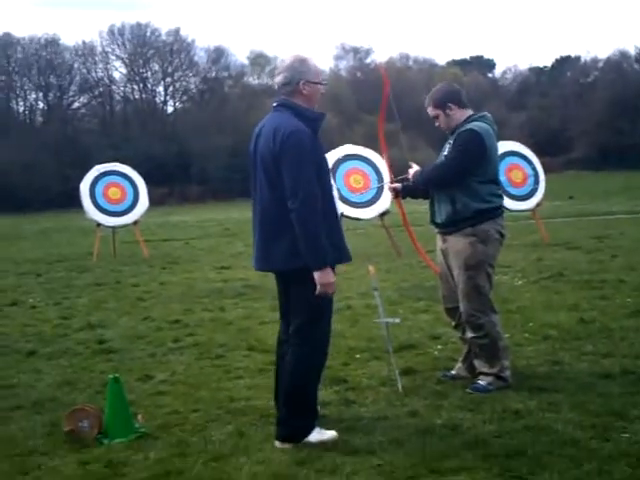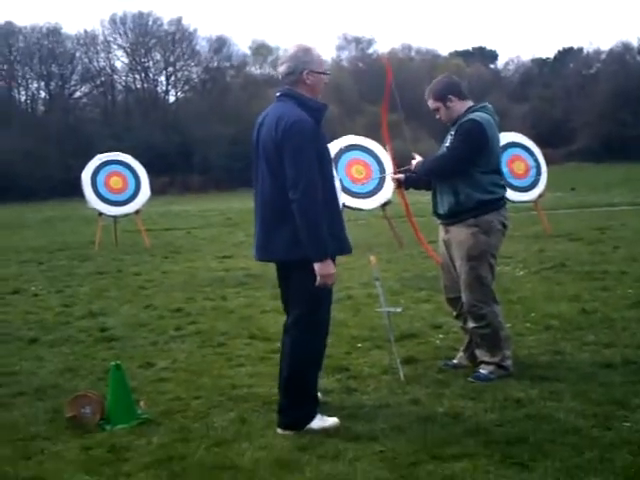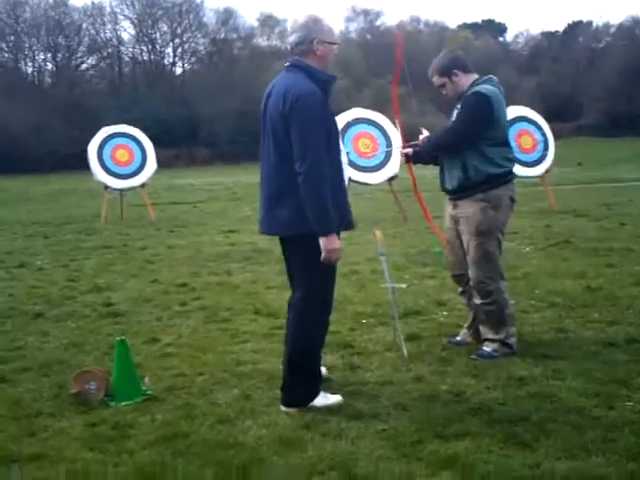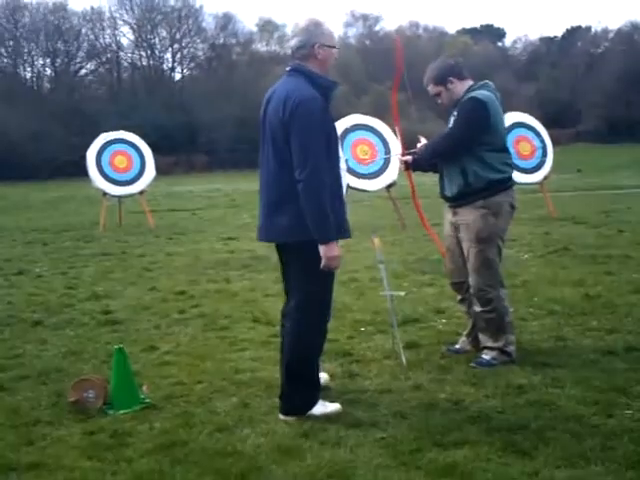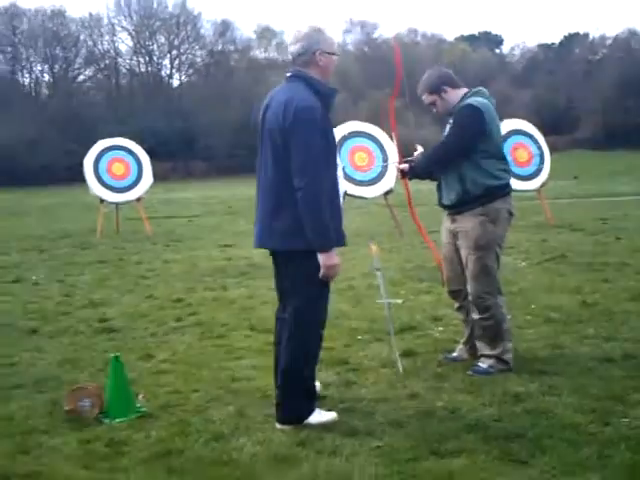
dt=0.1s
person 1, frame 1
left shoulder: (266, 127)
right shoulder: (296, 132)
right elbow: (305, 204)
right wrist: (322, 263)
left hip: (280, 249)
right hip: (303, 253)
left knee: (292, 331)
right knee: (309, 337)
left ankle: (288, 407)
right ankle: (295, 427)
person 1, frame 2
left shoulder: (270, 116)
right shoulder: (299, 122)
right elbow: (306, 195)
right wrist: (322, 255)
left hip: (280, 238)
right hip: (303, 243)
left knee: (297, 320)
right knee: (309, 326)
left ankle: (295, 394)
right ankle: (296, 413)
person 1, frame 3
left shoulder: (278, 86)
right shoulder: (307, 93)
right elbow: (312, 168)
right wrist: (327, 229)
left hip: (286, 212)
right hip: (307, 218)
left knee: (302, 296)
right knee: (312, 302)
left ankle: (300, 370)
right ankle: (299, 391)
person 1, frame 4
left shoulder: (278, 92)
right shoulder: (307, 99)
right elbow: (311, 175)
right wrist: (327, 236)
left hip: (283, 219)
right hip: (304, 224)
left knee: (297, 304)
right knee: (310, 310)
left ankle: (298, 376)
right ankle: (298, 399)
person 1, frame 5
left shoulder: (277, 97)
right shoulder: (307, 105)
right elbow: (310, 183)
right wrist: (325, 244)
left hip: (279, 226)
right hip: (302, 231)
left knee: (290, 311)
right knee: (305, 318)
left ankle: (291, 386)
right ankle: (295, 408)
person 2, frame 1
left shoulder: (474, 134)
right shoulder: (461, 135)
left elbow: (445, 174)
right elbow: (442, 180)
left wrist: (418, 175)
right wrist: (407, 189)
left hip: (475, 231)
right hip: (453, 231)
left knee: (475, 306)
right knee: (455, 305)
left ankle: (495, 371)
right ankle: (472, 363)
person 2, frame 2
left shoulder: (475, 125)
right shoulder: (463, 126)
left elbow: (447, 165)
right elbow: (446, 171)
left wrist: (419, 167)
right wrist: (410, 180)
left hip: (476, 222)
right hip: (455, 221)
left knee: (477, 296)
right knee: (456, 294)
left ankle: (497, 360)
right ankle: (474, 351)
person 2, frame 3
left shoulder: (481, 97)
right shoulder: (470, 99)
left elbow: (453, 138)
right elbow: (452, 146)
left wrist: (426, 142)
right wrist: (418, 154)
left hip: (485, 197)
right hip: (462, 196)
left knee: (483, 272)
right knee: (461, 270)
left ankle: (500, 338)
right ankle: (477, 328)
person 2, frame 4
left shoulder: (478, 103)
right shoulder: (466, 106)
left elbow: (450, 145)
right elbow: (451, 154)
left wrist: (423, 151)
right wrist: (417, 161)
left hip: (484, 203)
right hip: (461, 203)
left knee: (483, 280)
right knee: (460, 277)
left ankle: (500, 346)
right ankle: (476, 336)
person 2, frame 5
left shoulder: (473, 110)
right shoulder: (462, 113)
left elbow: (447, 153)
right elbow: (447, 162)
left wrist: (419, 159)
right wrist: (414, 169)
left hip: (482, 210)
right hip: (459, 211)
left knee: (481, 287)
right knee: (458, 285)
left ankle: (497, 354)
right ankle: (473, 344)
